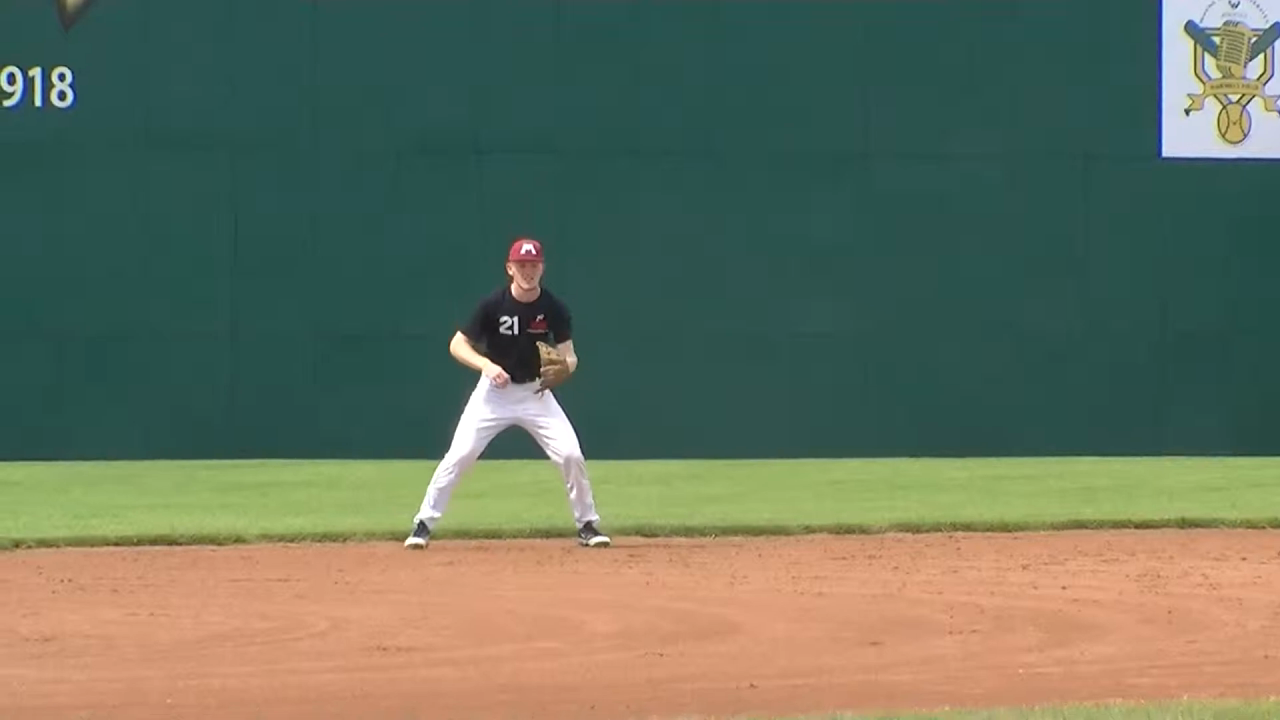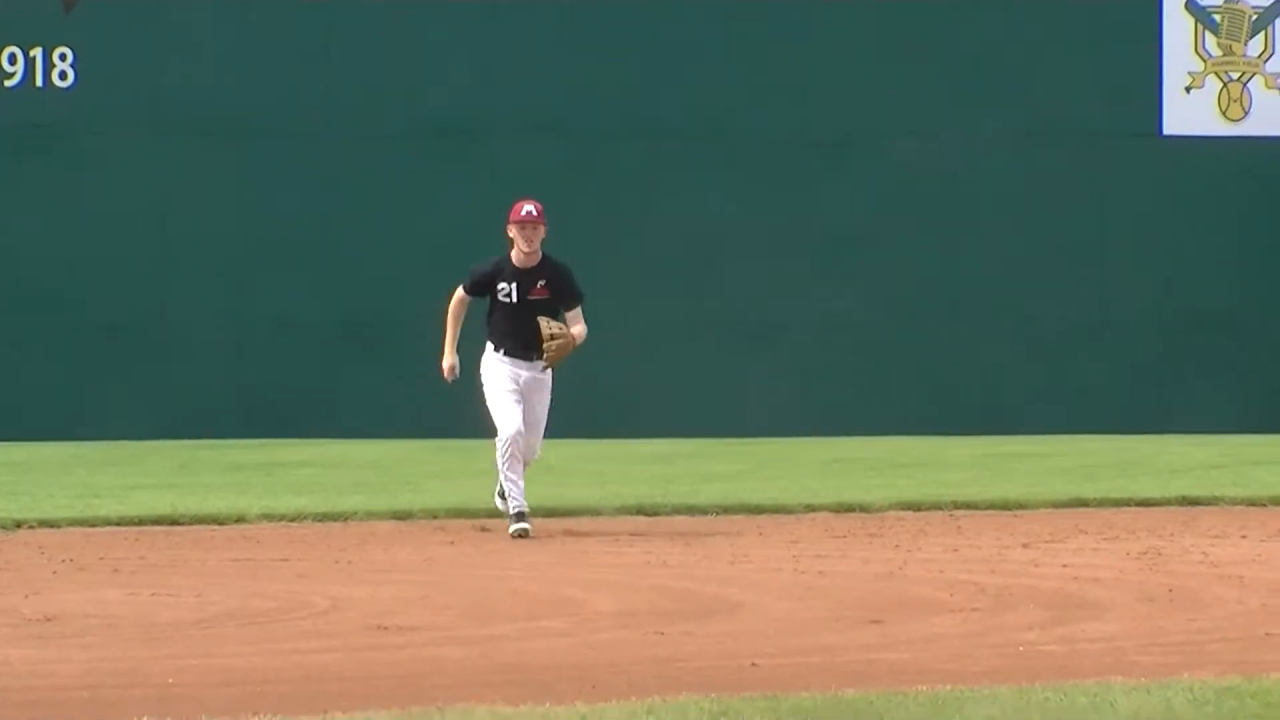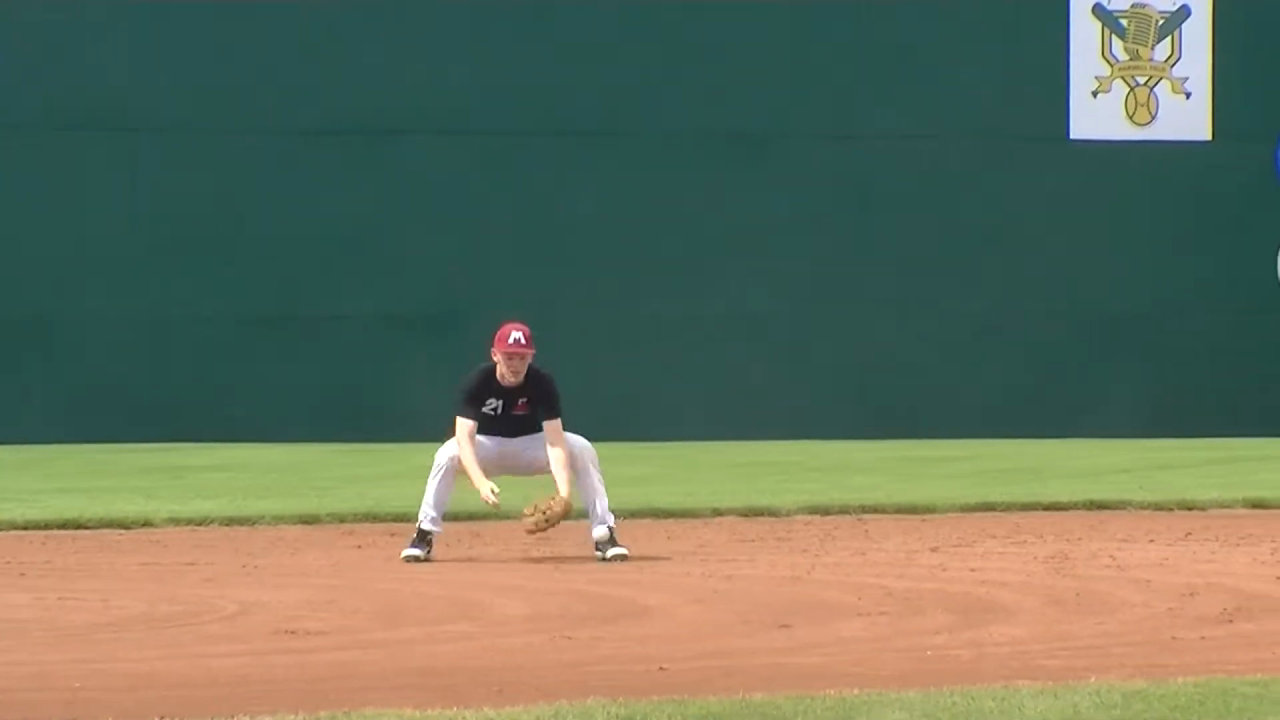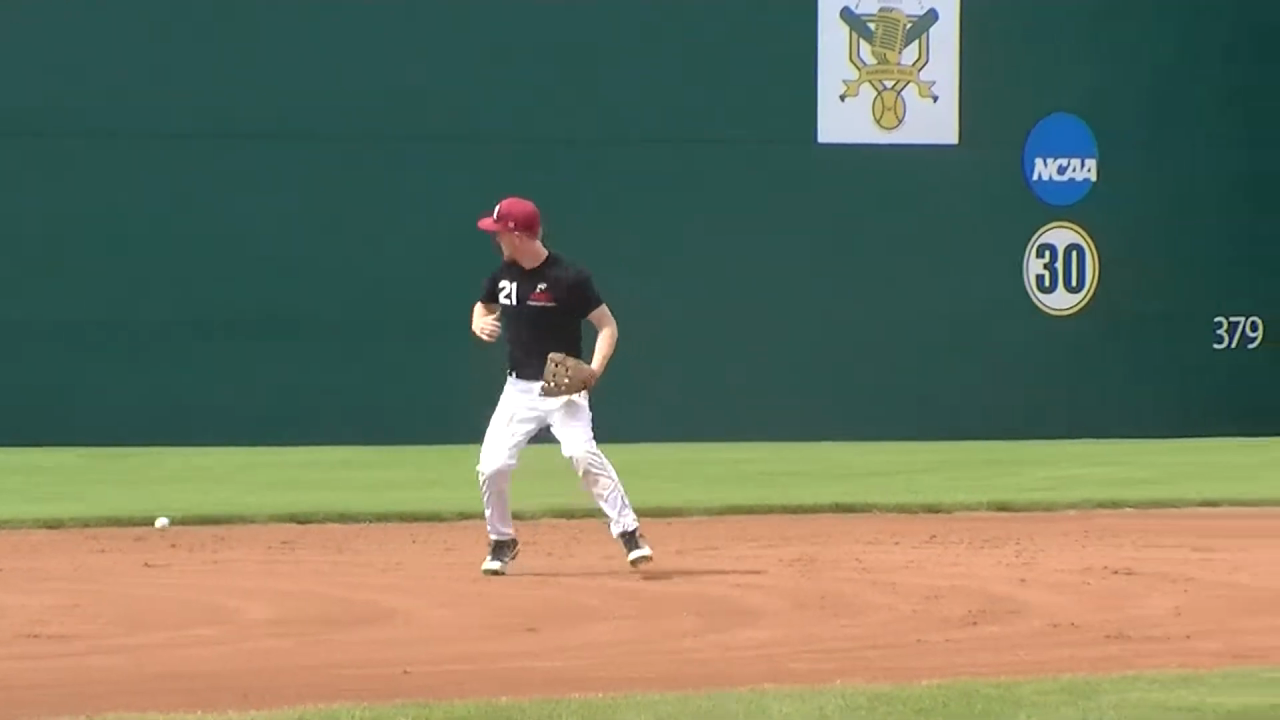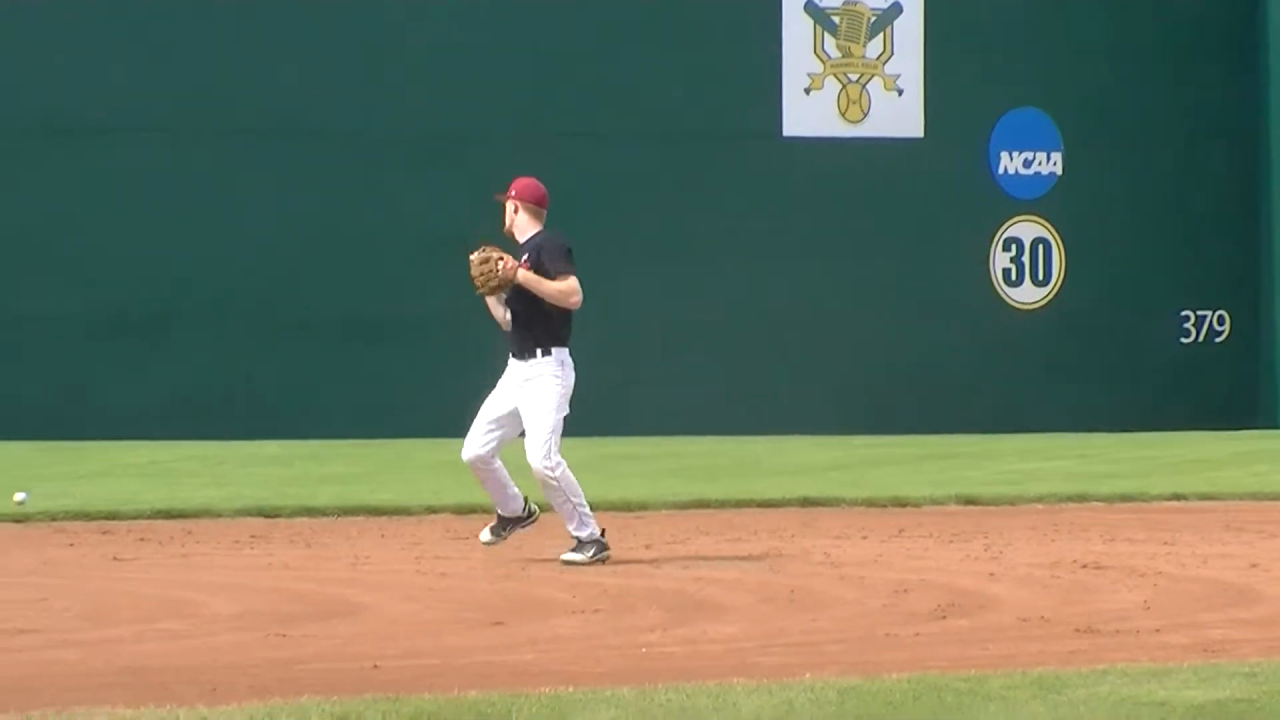
dt=1s
person 1, frame 1
left shoulder: (554, 308)
right shoulder: (493, 304)
left elbow: (569, 355)
right elbow: (458, 344)
left wrist: (563, 367)
right wrist: (485, 365)
left hip: (535, 391)
right hip: (494, 391)
left knee: (571, 454)
right knee: (458, 456)
left ankle: (587, 525)
right ankle: (424, 524)
person 1, frame 2
left shoulder: (558, 274)
right shoulder: (491, 271)
left elbow: (578, 324)
right elbow: (460, 299)
left wrist: (572, 337)
right wrist: (449, 350)
left hip: (539, 368)
right hip: (499, 363)
left knee: (527, 446)
right knee: (512, 431)
left ankle: (507, 487)
right ankle: (517, 511)
person 1, frame 3
left shoulder: (543, 384)
right shoulder: (477, 383)
left elbow: (556, 443)
right elbow: (464, 441)
left wrist: (565, 491)
right wrist: (480, 482)
left hip: (531, 443)
right hip: (485, 442)
left knee: (582, 449)
right knee: (447, 457)
left ankle: (604, 536)
right ankle: (424, 534)
person 1, frame 4
left shoulder: (569, 278)
right shoulder: (502, 272)
left elbow: (608, 325)
right elbow: (481, 310)
left wrist: (595, 368)
right wrist: (481, 323)
left hip: (563, 391)
right hip: (519, 390)
left knee: (584, 453)
right knee: (493, 466)
left ankle: (630, 533)
right ankle: (502, 540)
person 1, frame 5
left shoulder: (549, 246)
right shoulder: (518, 255)
left elbow: (574, 296)
left wrist: (523, 278)
left hip: (547, 370)
right hip: (515, 371)
left knee: (542, 458)
right knee: (475, 452)
left ankle: (590, 536)
right ankle: (513, 510)
